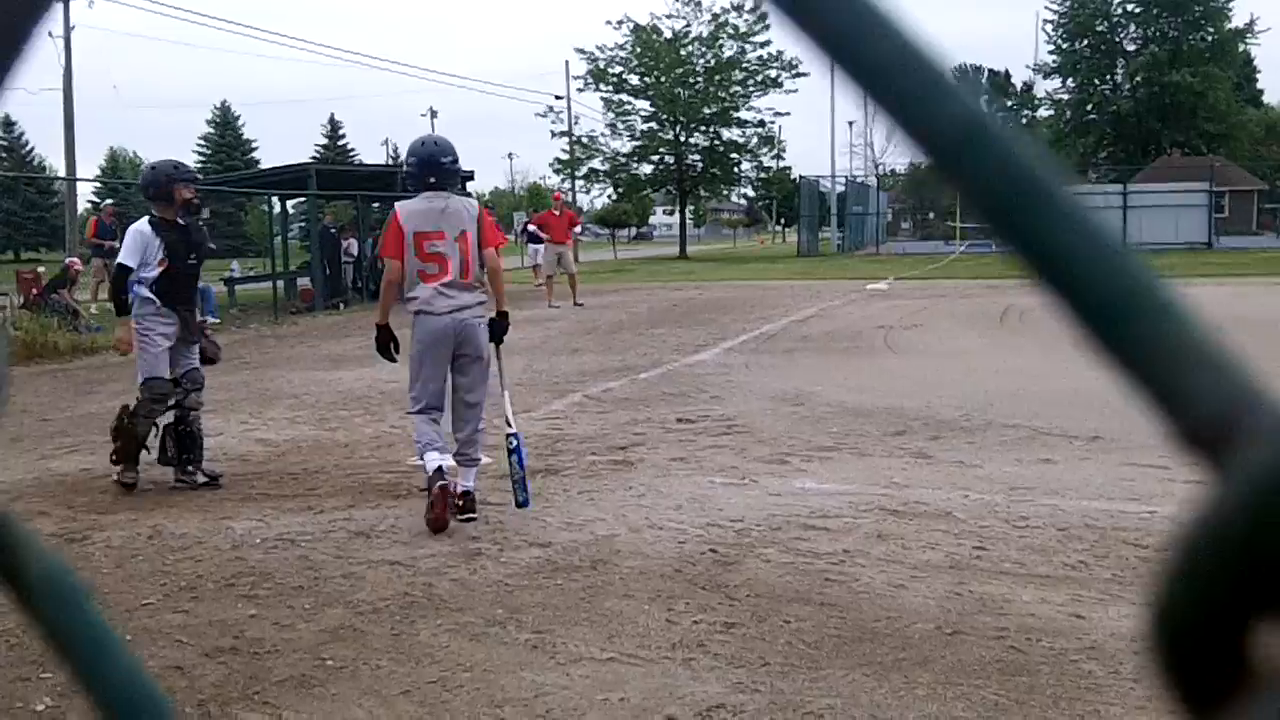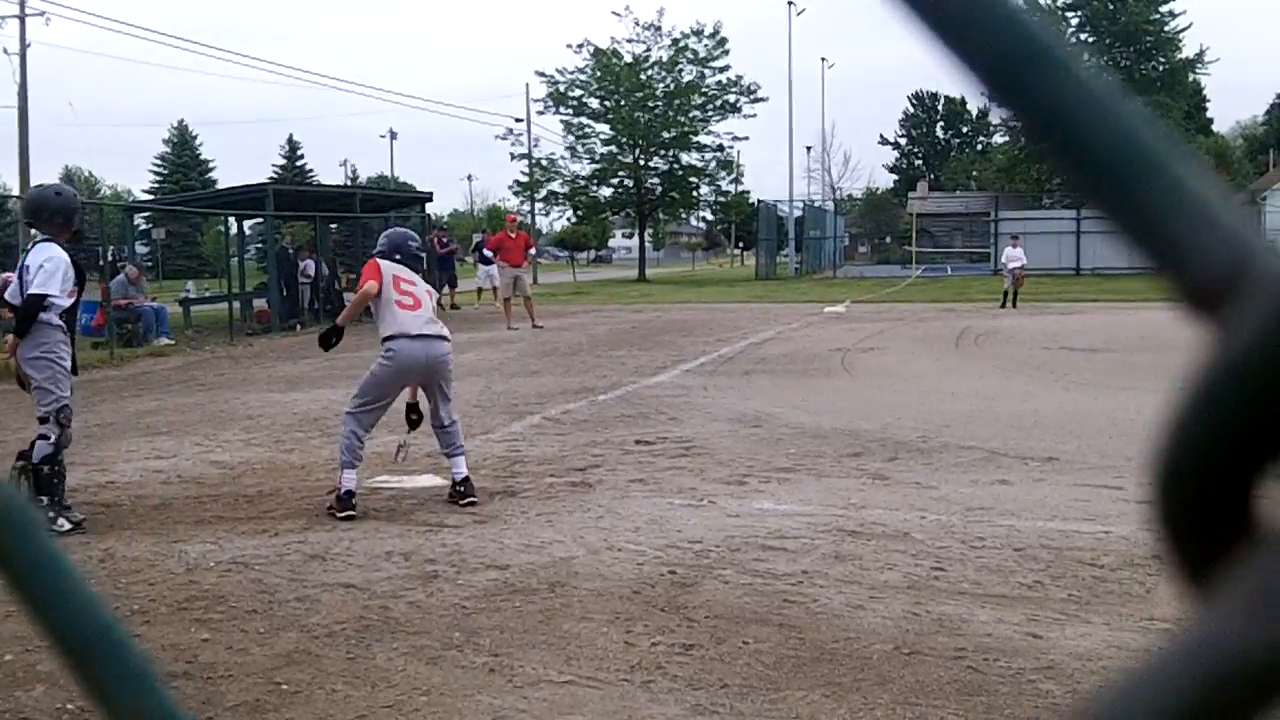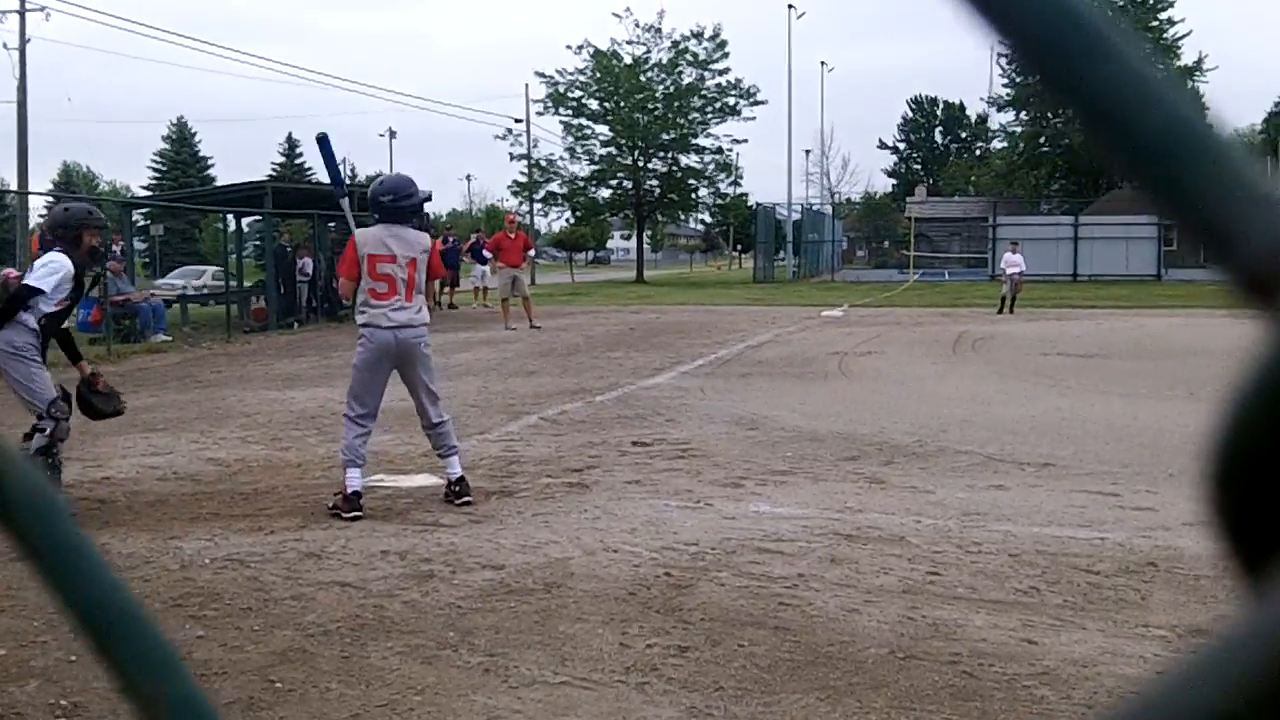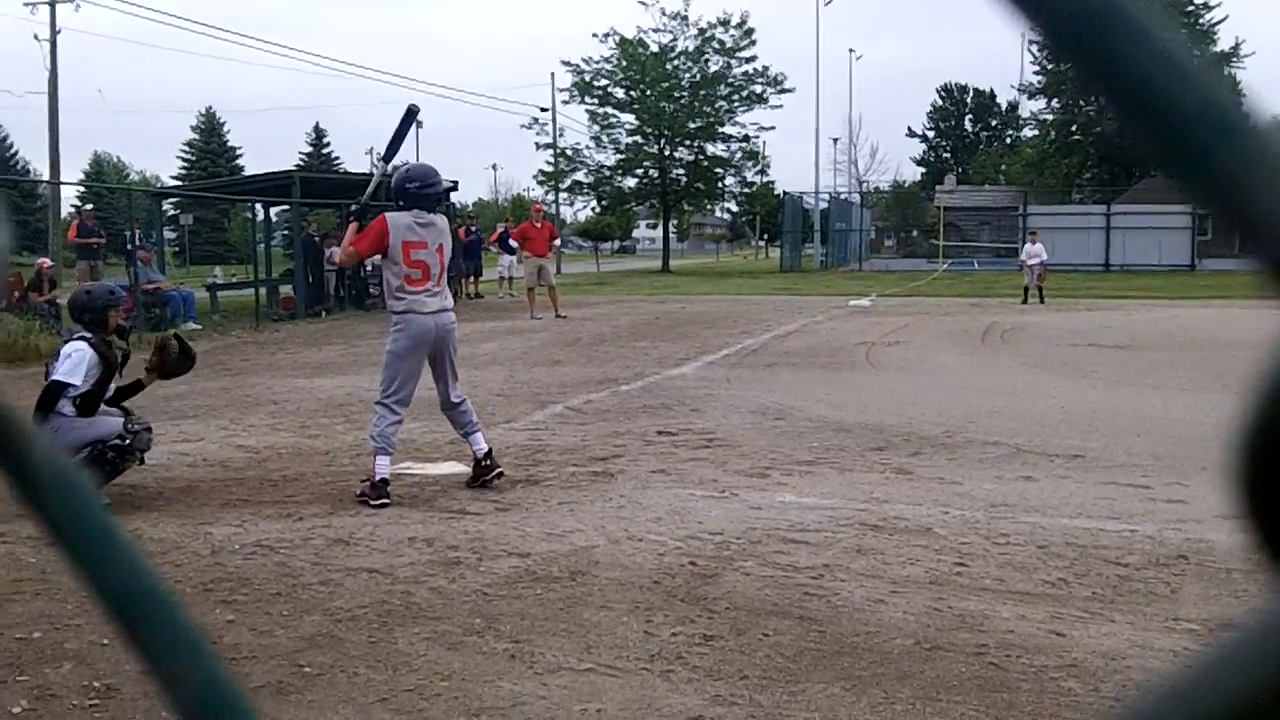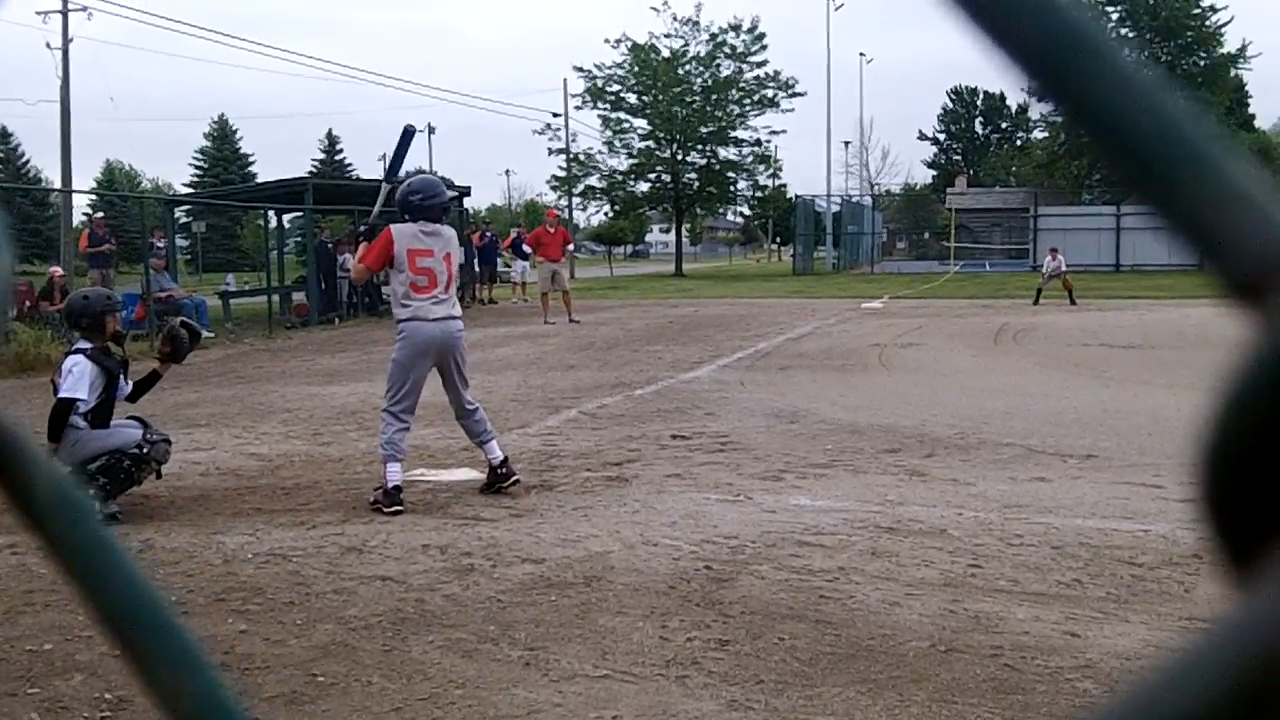
dt=1s
person 1, frame 1
left shoulder: (402, 213)
right shoulder: (472, 209)
left elbow: (392, 275)
right elbow: (493, 263)
left wrist: (382, 324)
right wrist: (501, 312)
left hip: (429, 320)
right hip: (471, 317)
left knee: (425, 408)
right knee: (469, 408)
left ankle: (439, 474)
right ankle: (465, 491)
person 1, frame 2
left shoulder: (378, 266)
right shoulder: (425, 287)
left elbow: (370, 289)
left wrist: (338, 324)
right wrist: (413, 401)
left hip: (402, 348)
right hip: (440, 347)
left knee: (357, 416)
right knee: (444, 415)
left ankle: (346, 494)
right ankle: (462, 482)
person 1, frame 3
left shoulder: (360, 239)
right shoulder: (423, 242)
left elbow: (345, 292)
left hip: (375, 335)
right hip: (414, 334)
left knee: (358, 415)
right knee: (432, 410)
left ankle: (352, 493)
right ankle: (456, 481)
person 1, frame 4
left shoulder: (388, 223)
right shoulder: (443, 224)
left elbow: (346, 258)
left wrist: (353, 220)
left hip: (410, 322)
right hip: (444, 319)
left knee: (391, 402)
right knee: (452, 395)
left ankle: (379, 481)
right ankle: (485, 459)
person 1, frame 5
left shoulder: (395, 234)
right shoulder: (450, 235)
left elbow: (358, 275)
left wrist: (364, 241)
left hip: (415, 331)
right hip: (452, 328)
left knee: (396, 411)
right knee: (464, 402)
left ankle: (392, 489)
right ankle: (500, 466)
person 2, frame 1
left shoulder: (192, 231)
right shoulder: (143, 230)
right elbow: (120, 276)
left wrist: (193, 319)
right wrist: (124, 323)
left hip: (185, 320)
right hip: (154, 319)
left knee: (190, 392)
right knee: (155, 393)
left ankle: (188, 466)
right ankle: (126, 459)
person 2, frame 2
left shoulder: (34, 252)
right shoulder: (55, 255)
right elbow: (34, 301)
left hip: (40, 343)
right hip: (48, 343)
left knee: (57, 418)
right knee: (55, 421)
left ankle: (37, 493)
right ankle: (44, 506)
person 2, frame 3
left shoulder: (68, 267)
right shoulder: (61, 263)
left elbow: (59, 326)
left wrist: (83, 366)
left hip: (28, 347)
left knee: (55, 405)
right knee: (54, 412)
person 2, frame 4
left shoulder: (101, 347)
right shoulder: (83, 349)
left elbow: (109, 397)
right elbow: (52, 392)
left wrist: (147, 380)
left hip: (71, 423)
right hip: (57, 429)
left knee: (119, 416)
right knee: (138, 434)
person 2, frame 5
left shoulder: (103, 355)
right shoulder: (83, 361)
left elbow: (131, 393)
right elbow: (61, 409)
left wrist: (163, 366)
right wrist: (53, 454)
left hip: (87, 434)
right hip: (73, 440)
left knee: (138, 427)
right knee: (156, 445)
right ankle: (92, 495)
